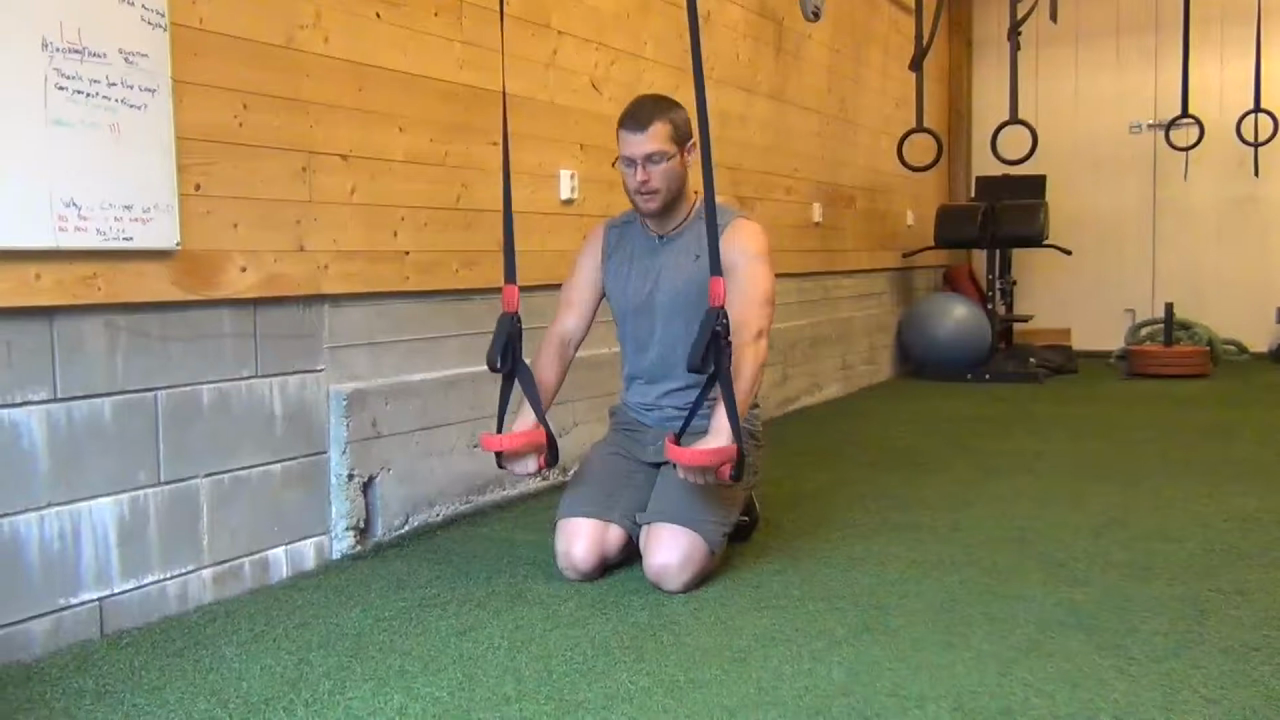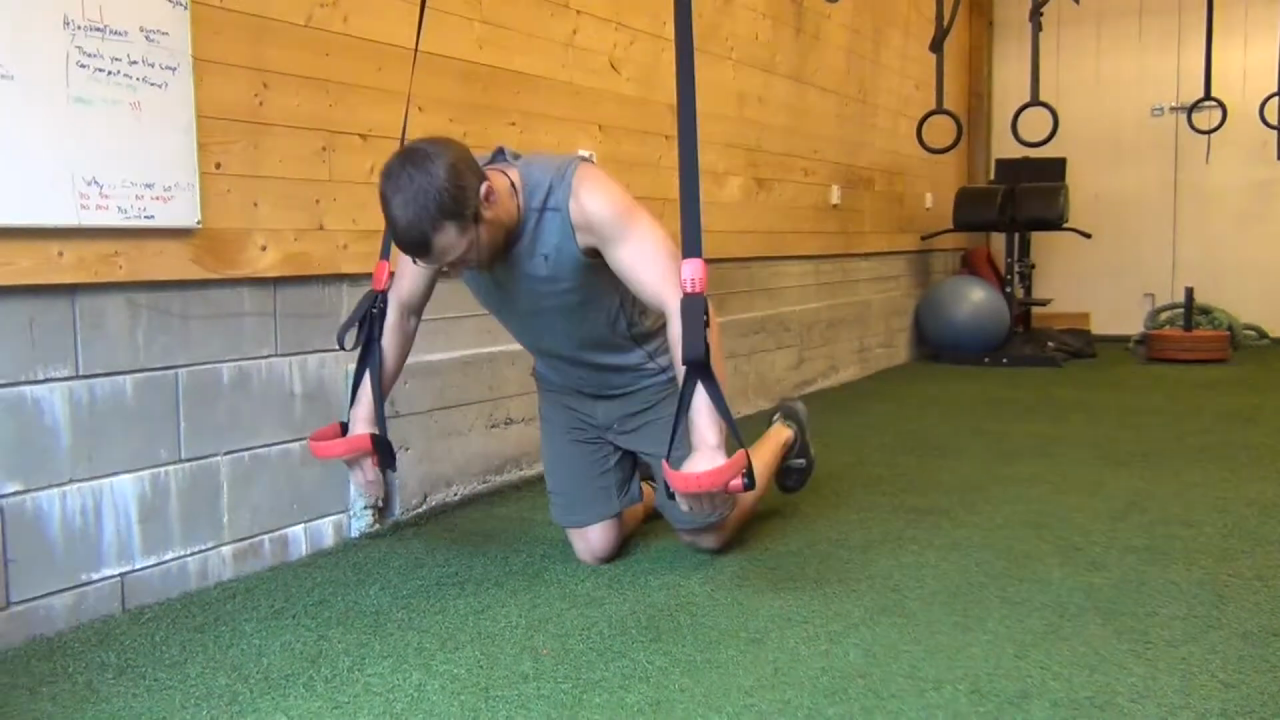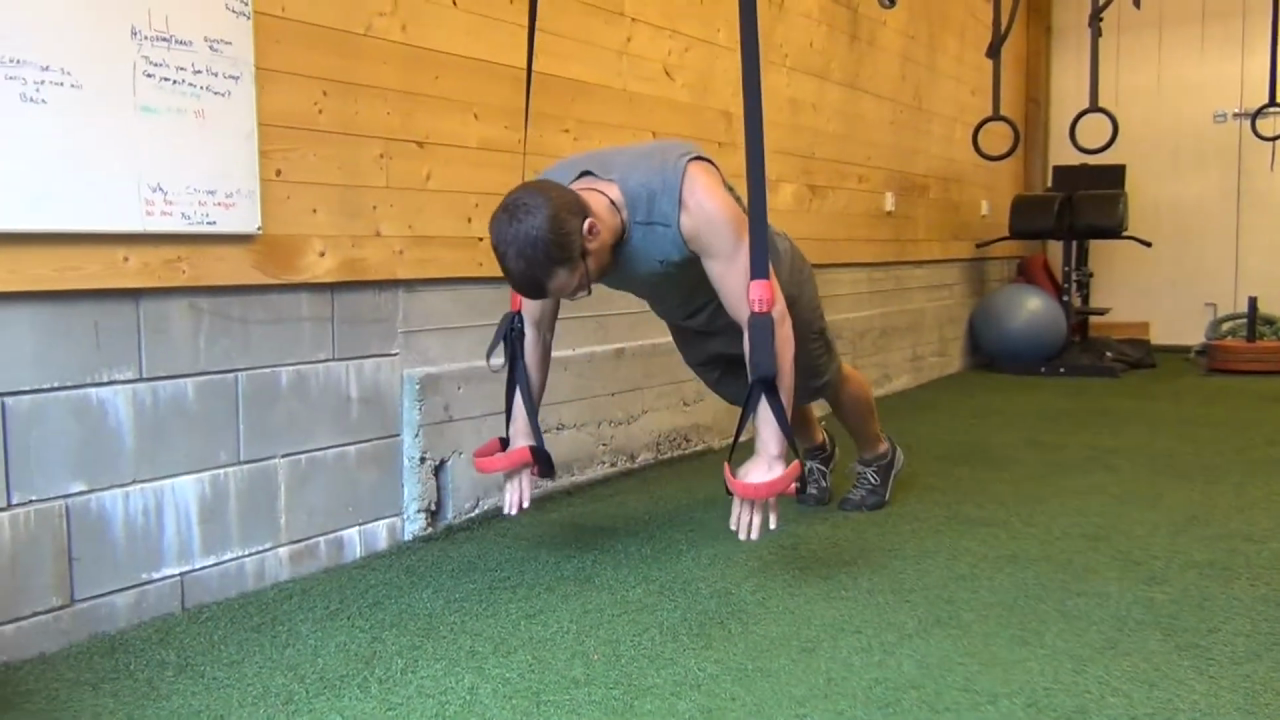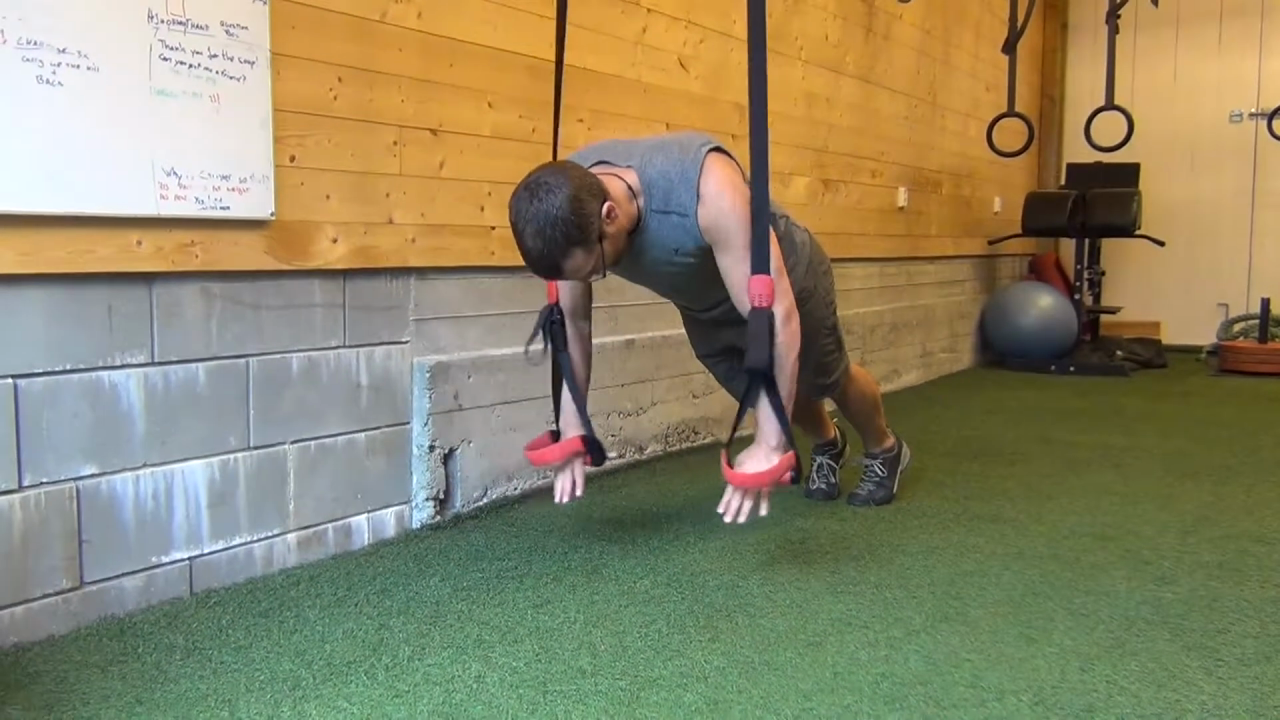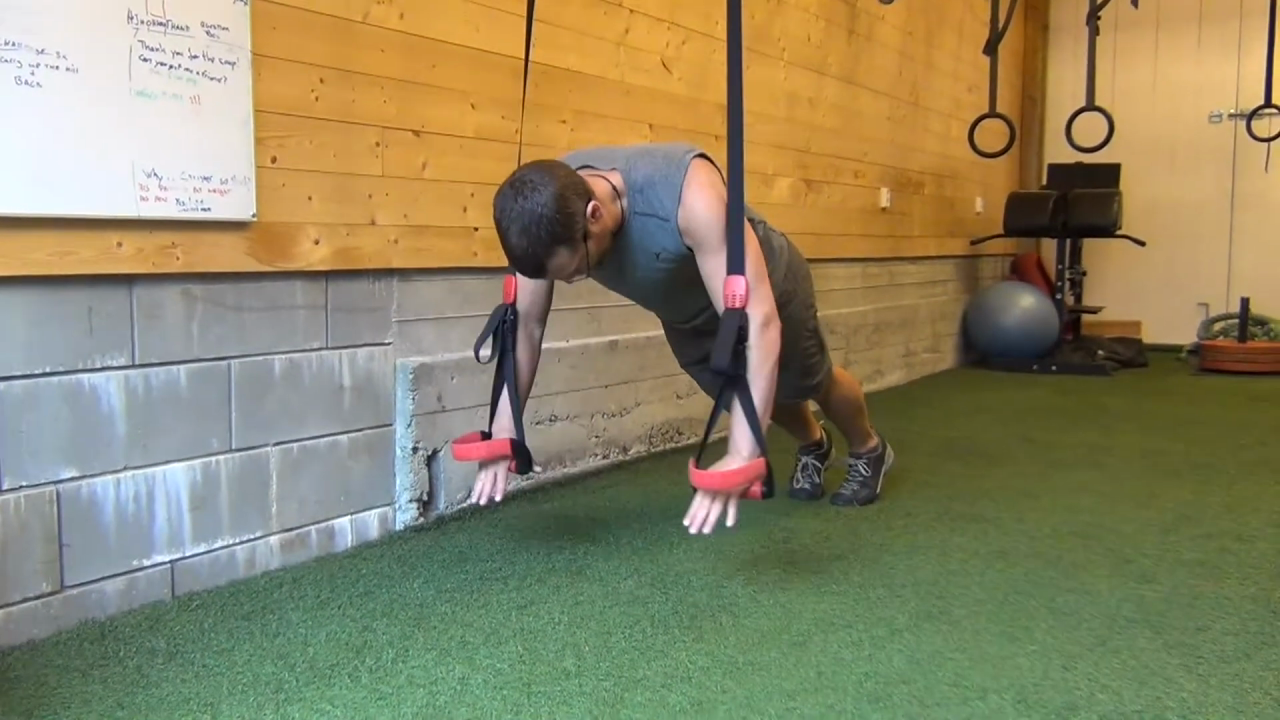
dt=1s
person 1, frame 1
left shoulder: (737, 236)
right shoulder: (605, 240)
left elbow: (748, 337)
right elbow: (564, 335)
left wrist: (722, 430)
right wrist: (528, 419)
left hip: (711, 428)
right hip: (634, 427)
left knee: (670, 567)
right knee: (578, 557)
left ankle: (728, 500)
right ankle: (656, 512)
person 1, frame 2
left shoulder: (583, 196)
right shoulder: (450, 212)
left elbow: (682, 303)
right elbow: (400, 308)
left wrist: (709, 443)
right wrist: (365, 412)
left hip: (654, 376)
right hip: (566, 391)
left knee: (708, 531)
right knee: (595, 549)
left ankle: (783, 434)
right ankle: (657, 488)
person 1, frame 3
left shoulder: (689, 197)
right shoulder: (546, 214)
left elbow: (766, 321)
right elbow: (534, 330)
left wrist: (770, 454)
right wrist: (520, 435)
left hip: (768, 292)
left knee: (823, 379)
left ankle: (878, 455)
right ankle: (817, 450)
person 1, frame 4
left shoulder: (707, 189)
right shoulder: (567, 206)
left elbow: (777, 316)
right elbow: (571, 319)
left wrist: (769, 446)
right wrist: (572, 429)
left hip: (787, 279)
left knee: (827, 378)
right knee: (783, 385)
left ankle: (885, 452)
right ankle: (827, 447)
person 1, frame 5
left shoulder: (687, 192)
right shoulder: (546, 210)
left elbow: (759, 321)
right elbow: (525, 324)
left wrist: (742, 454)
right wrist: (502, 435)
left hip: (763, 287)
left knee: (811, 381)
right knee: (760, 394)
left ankle: (868, 451)
right ankle: (813, 447)
